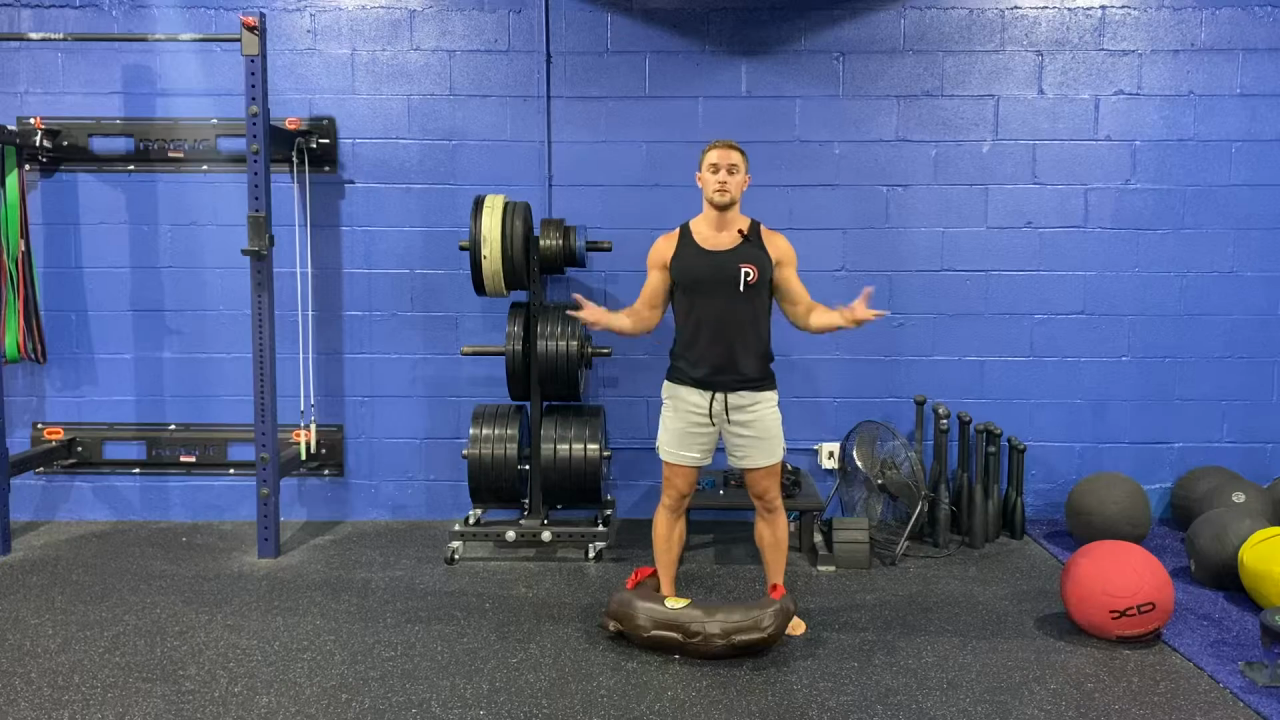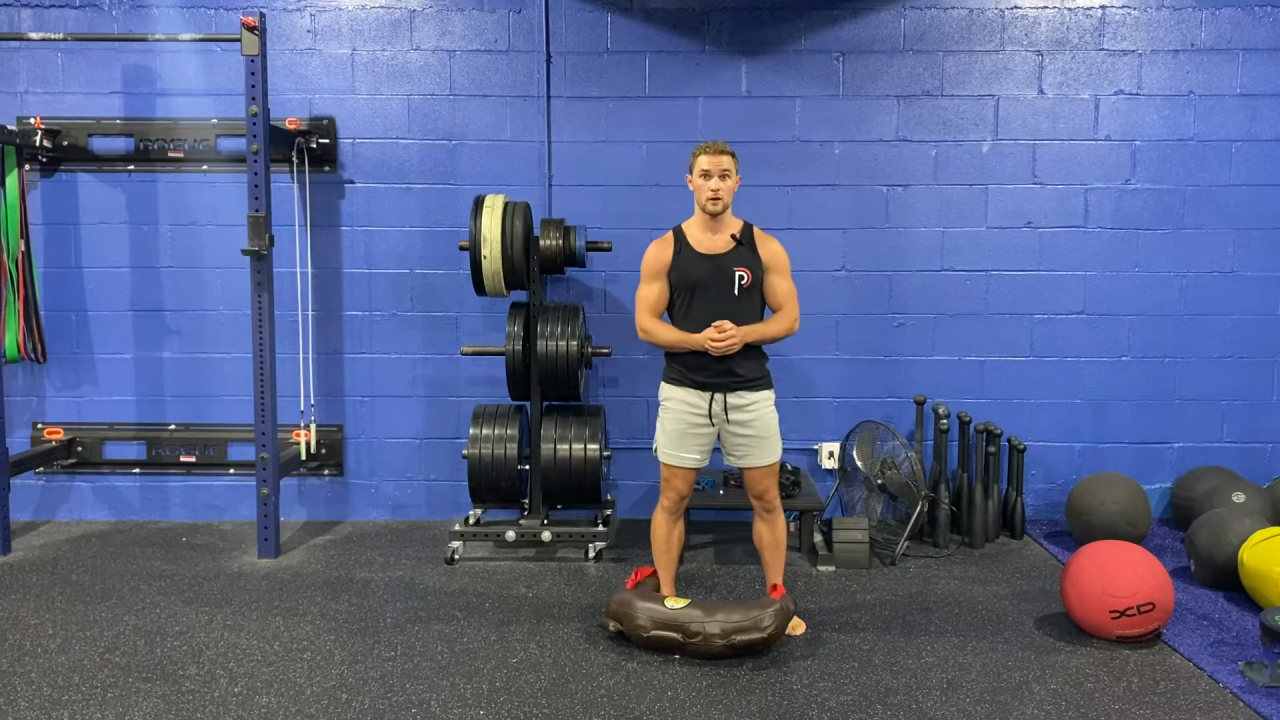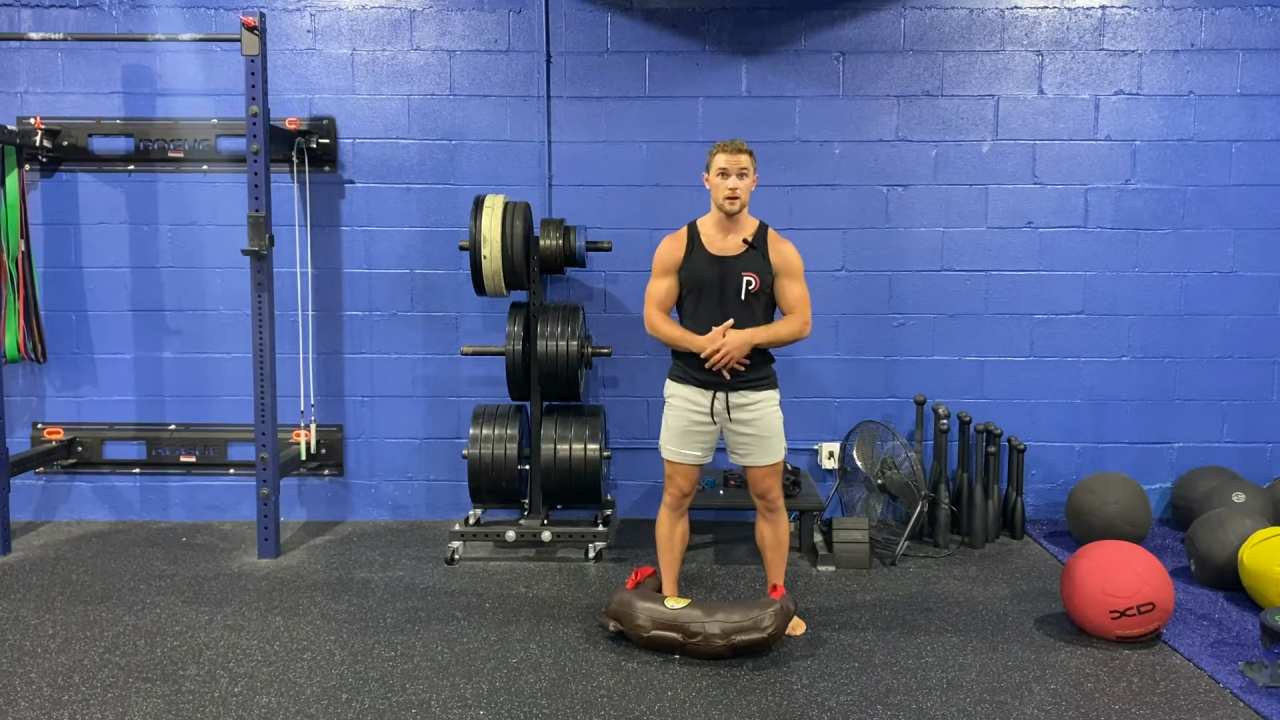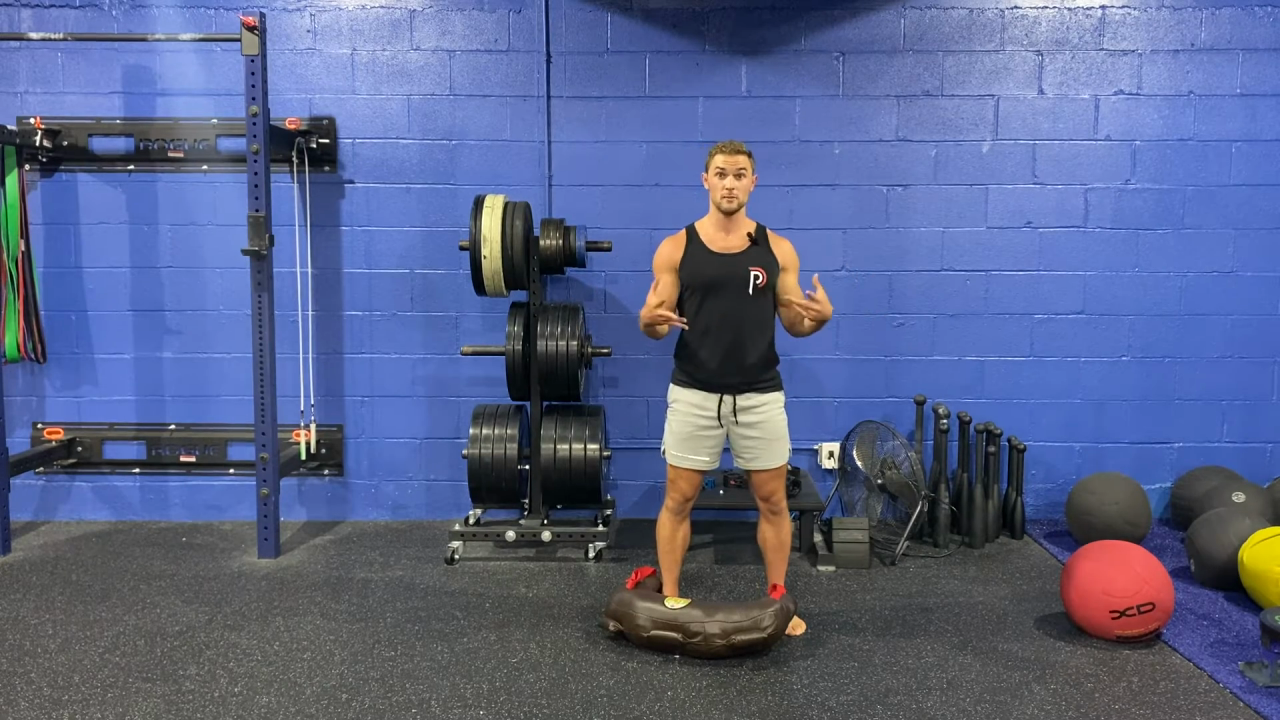
dt=1s
person 1, frame 1
left shoulder: (772, 244)
right shoulder: (669, 246)
left elbow: (804, 312)
right elbow: (645, 316)
left wrist: (844, 317)
right wrist: (607, 319)
left hip: (753, 392)
right hip: (687, 391)
left knee: (768, 498)
right knee: (674, 497)
right ankle: (665, 599)
person 1, frame 2
left shoulder: (765, 246)
right shoulder: (664, 250)
left elbow: (789, 317)
right elbow: (646, 323)
left wrist: (742, 334)
right wrist: (698, 339)
left hip: (750, 391)
right hip: (684, 391)
left knee: (766, 498)
right knee: (672, 498)
right ankle: (666, 599)
person 1, frame 3
left shoulder: (778, 250)
right shoulder: (676, 245)
left elbow: (800, 321)
right elbow: (654, 317)
left wrist: (747, 337)
right wrist: (702, 344)
left hip: (755, 391)
right hip: (689, 388)
left knee: (769, 498)
right knee: (676, 496)
right ankle: (669, 599)
person 1, frame 4
left shoulder: (778, 249)
right shoulder: (675, 248)
left elbow: (793, 323)
right elbow: (655, 324)
left wrist: (820, 317)
right wrist: (650, 319)
left hip: (760, 395)
right hip: (693, 393)
left knee: (773, 501)
right knee: (678, 500)
right ankle: (670, 600)
